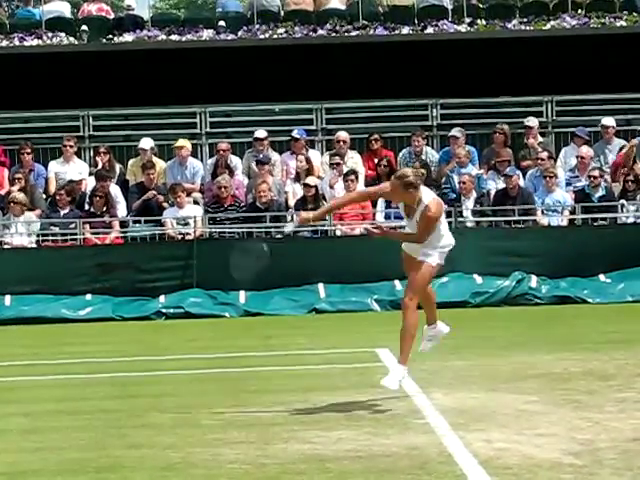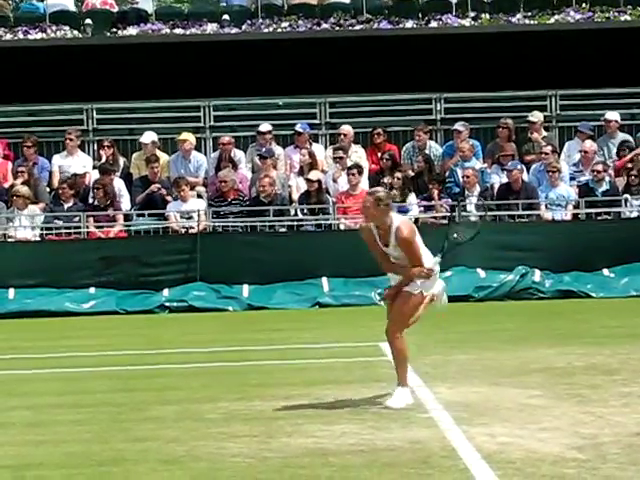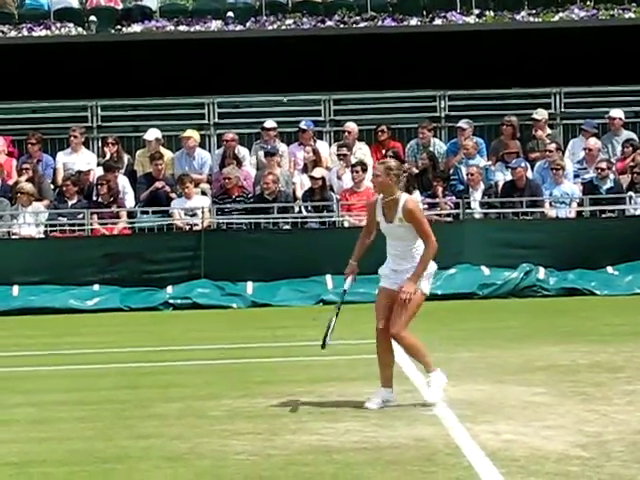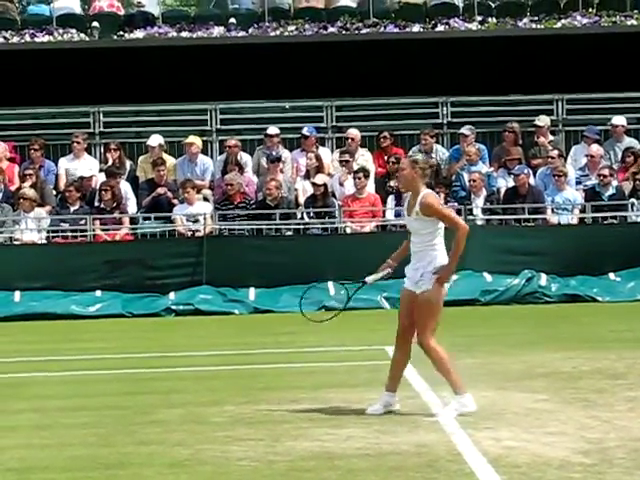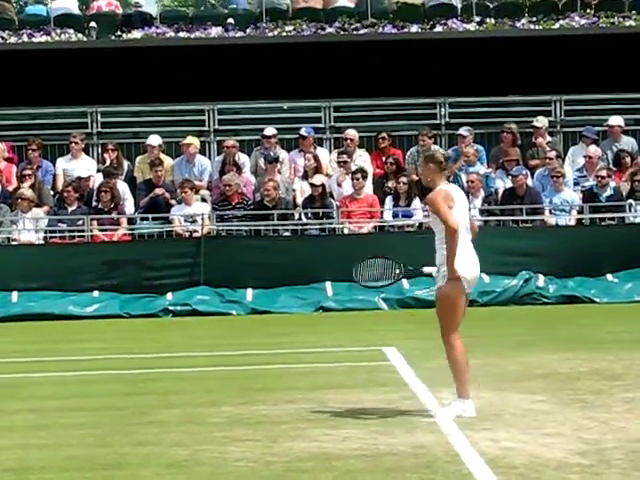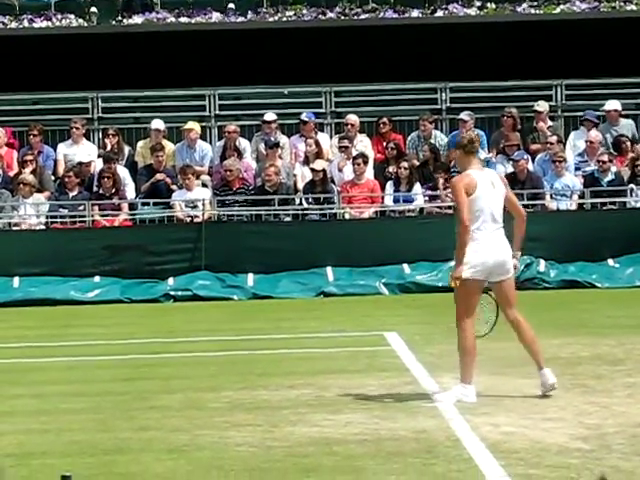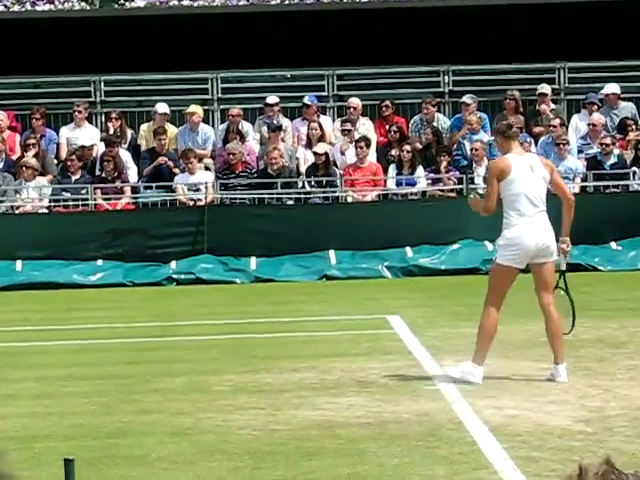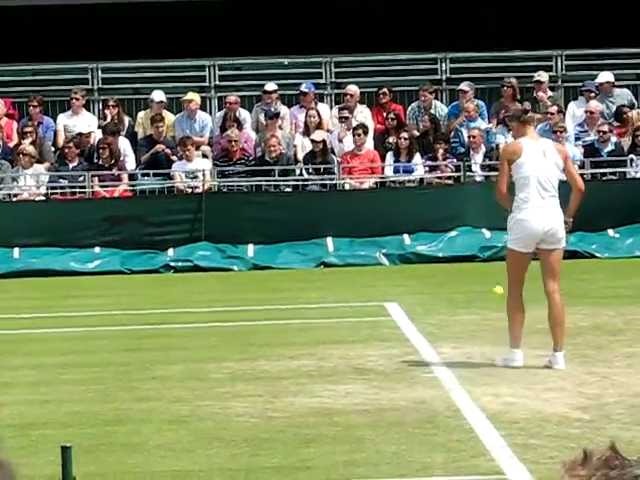
dt=0.3s
person 1, frame 1
left shoulder: (431, 208)
right shoulder: (394, 190)
left elbow: (421, 237)
right elbow: (356, 195)
left wrist: (391, 234)
right wrist: (318, 213)
left hip: (433, 247)
right hip: (412, 242)
left knee: (409, 301)
right knee: (418, 287)
left ankle: (400, 368)
right ankle: (434, 325)
person 1, frame 2
left shoulder: (403, 231)
right shoulder: (367, 228)
left elbow: (417, 267)
right elbow: (385, 263)
left wrist: (394, 289)
right wrist: (417, 270)
left hip: (421, 274)
right hip: (403, 273)
left knee: (393, 331)
right knee: (398, 325)
left ankle: (403, 390)
right ankle: (432, 295)
person 1, frame 3
left shoulder: (409, 205)
right shoulder: (374, 204)
left elbow: (431, 244)
right elbow: (368, 233)
left wrist: (413, 281)
right wrist: (354, 261)
left hip: (417, 271)
right hip: (392, 271)
left knee: (397, 332)
right knee: (381, 331)
left ankle: (434, 374)
right ankle: (386, 392)
person 1, frame 4
left shoulder: (427, 199)
right shoulder: (410, 199)
left elbow: (462, 227)
left wrist: (451, 266)
right wrist: (392, 260)
left hip: (433, 274)
right hip: (418, 273)
left knee: (426, 340)
right knee: (403, 336)
left ankle: (463, 397)
right ankle: (389, 396)
person 1, frame 5
left shoulder: (436, 196)
right shoulder: (454, 191)
left elbow: (452, 228)
right elbow: (473, 228)
left wrist: (451, 266)
left hip: (454, 270)
right hip: (467, 264)
left knee: (450, 336)
right knee: (450, 334)
left ankle: (464, 401)
right ankle: (463, 396)
person 1, frame 6
left shoulder: (461, 181)
right shoulder: (498, 178)
left elbow: (465, 223)
right elbow: (520, 215)
left wrist: (458, 264)
right wrist: (515, 250)
left hip: (476, 254)
right hip: (501, 251)
left knee: (465, 320)
right knee: (513, 316)
left ankle: (466, 386)
right ankle: (545, 373)
person 1, frame 7
left shoulder: (498, 165)
right shoulder: (544, 163)
left elbow: (489, 208)
right elbow: (569, 199)
left wrist: (476, 204)
right wrist: (565, 236)
left hip: (516, 237)
right hip: (544, 235)
left knee: (493, 304)
right knee: (548, 302)
left ankle: (475, 366)
right ankle: (560, 367)
person 1, frame 8
left shoulder: (511, 149)
right shoulder: (558, 149)
left elbow: (501, 190)
right elbow: (579, 188)
right wrist: (567, 216)
left hip: (524, 220)
right hip: (553, 220)
left knee: (515, 289)
right knee: (552, 289)
left ankle: (514, 351)
right ankle: (558, 354)
